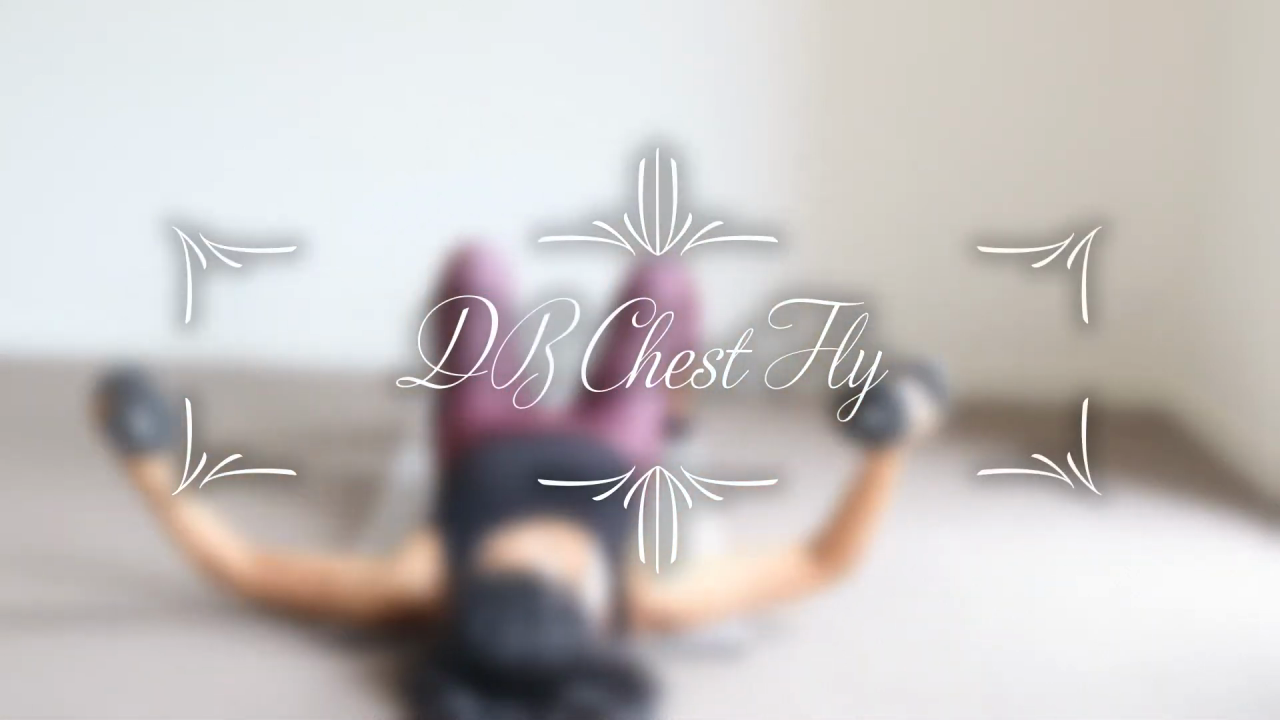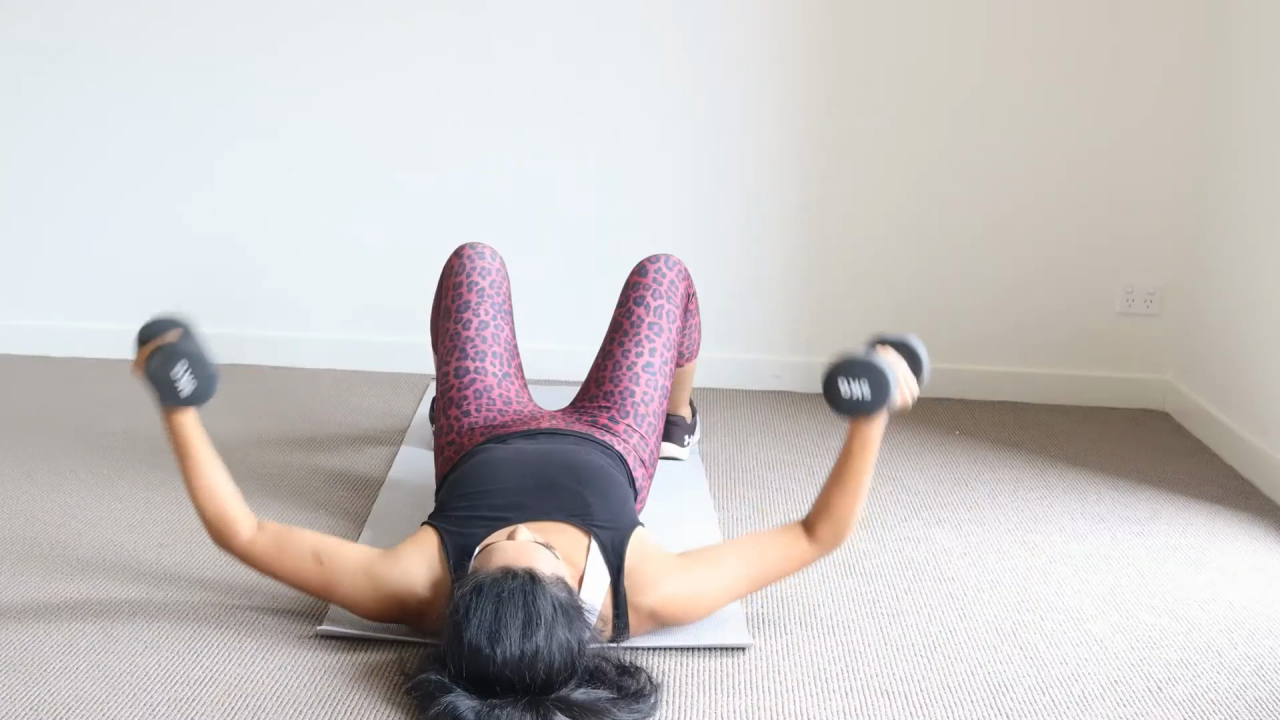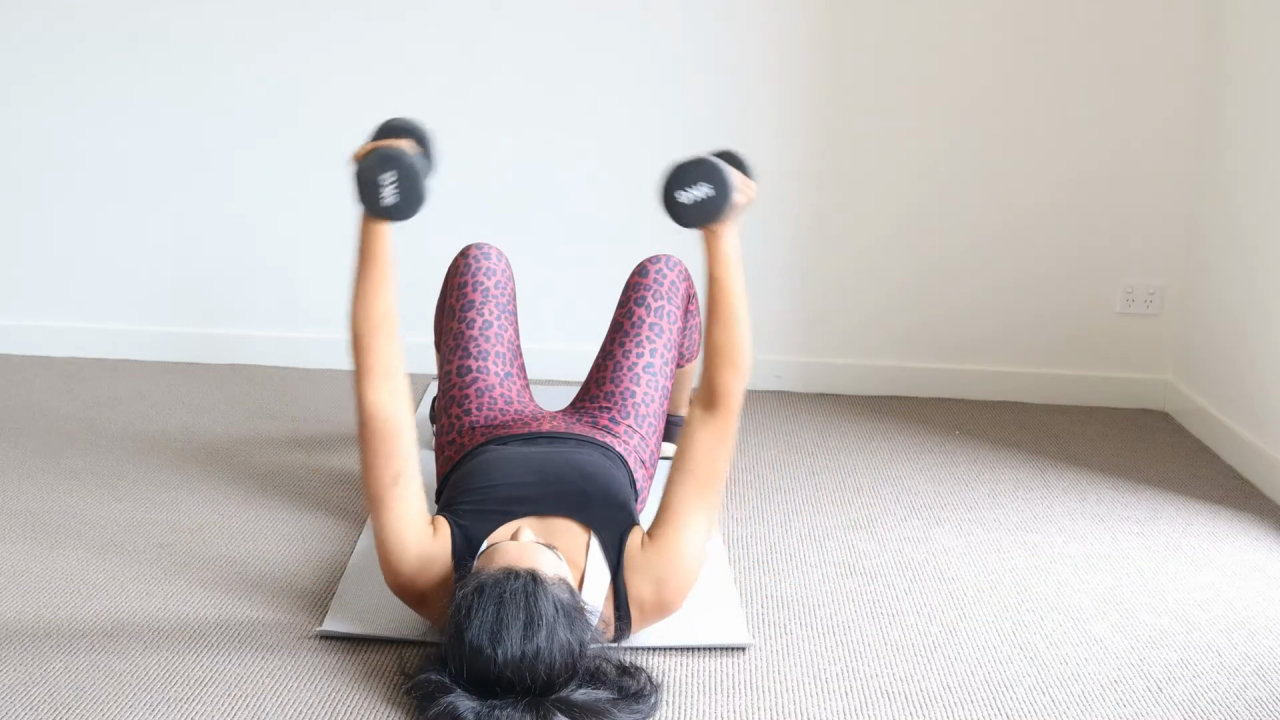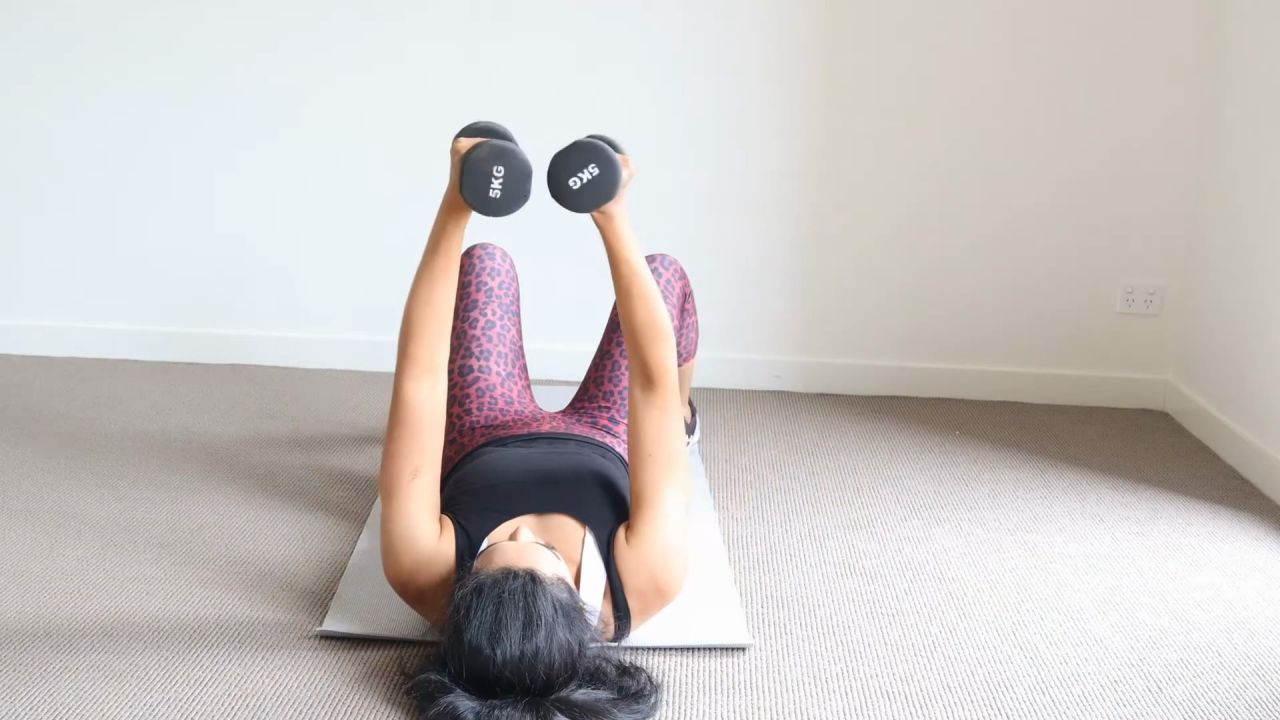
dt=0.5s
person 1, frame 1
left shoulder: (425, 588)
right shoulder: (642, 601)
left elbow: (248, 568)
right elbow: (821, 564)
left wrist: (153, 473)
right wrist: (884, 450)
left hip: (487, 451)
right hip: (605, 453)
left knee: (476, 262)
right knee: (663, 277)
right ankle: (674, 421)
person 1, frame 2
left shoulder: (422, 588)
right shoulder: (643, 595)
left elbow: (249, 536)
right elbow: (813, 539)
left wrist: (181, 413)
right wrist: (869, 418)
left hip: (484, 451)
right hip: (605, 452)
left knee: (474, 261)
right knee: (661, 273)
right ankle: (677, 425)
person 1, frame 3
left shoulder: (427, 577)
right shoulder: (647, 589)
left elbow: (378, 391)
right elbow: (720, 405)
left wrist: (376, 221)
right wrist: (721, 236)
left hip: (484, 449)
right hip: (606, 455)
left knee: (481, 261)
right knee: (663, 273)
right ankle: (672, 427)
person 1, frame 4
left shoulder: (428, 576)
right shoulder: (641, 582)
left elbow: (418, 382)
right elbow: (653, 383)
left wrist: (453, 209)
right wrist: (612, 217)
left hip: (483, 446)
right hip: (601, 450)
left knee: (485, 262)
right knee: (662, 272)
right ankle: (682, 423)
